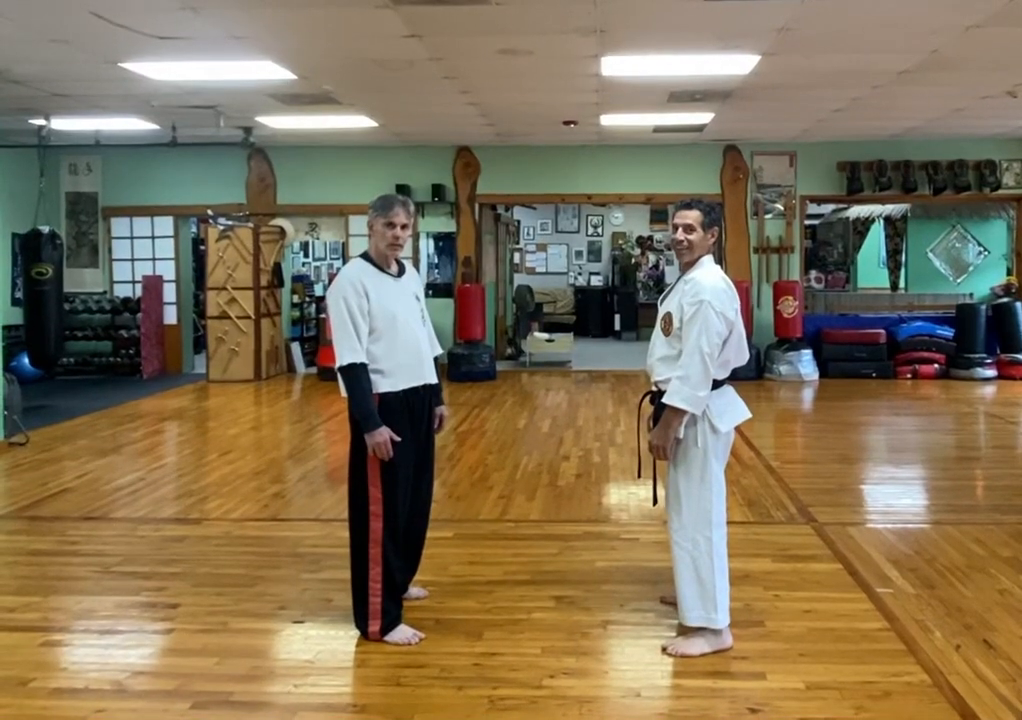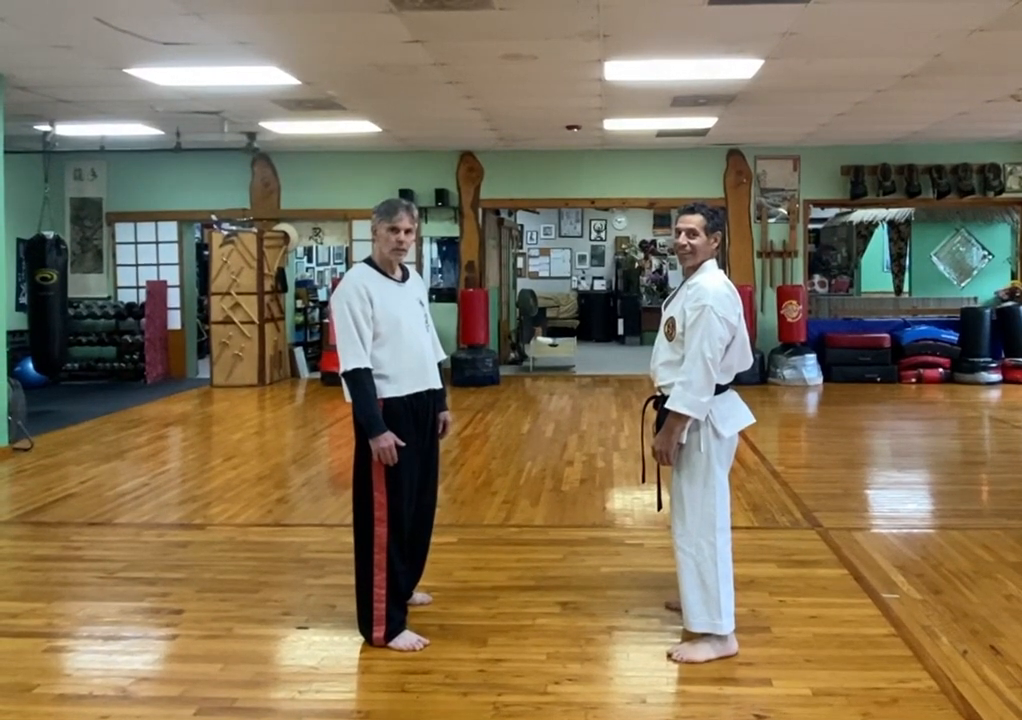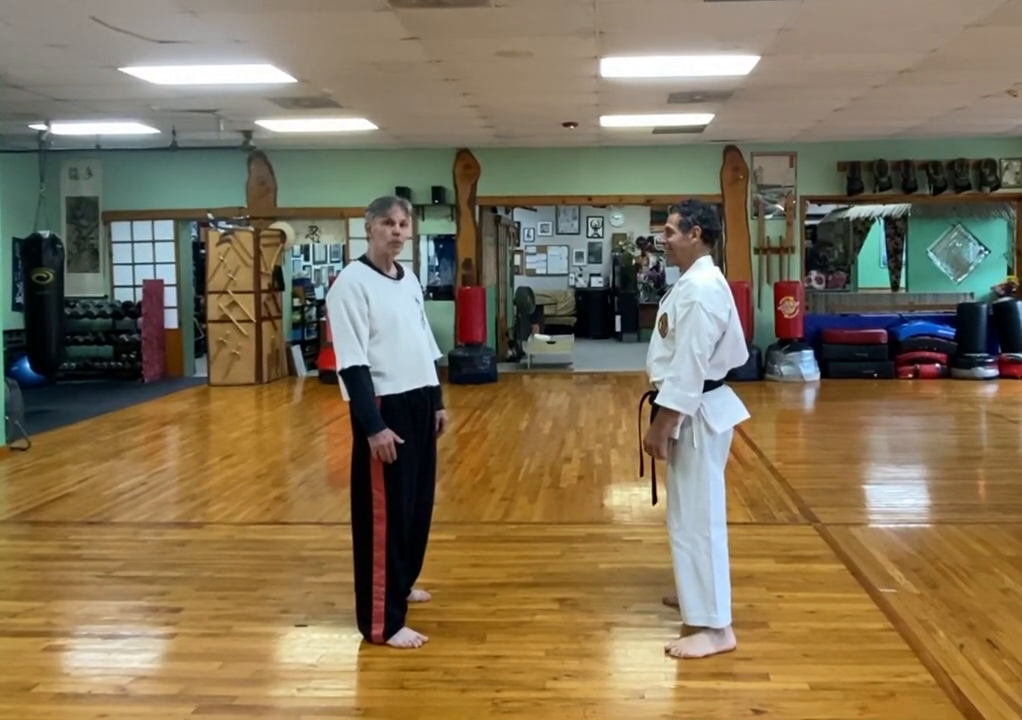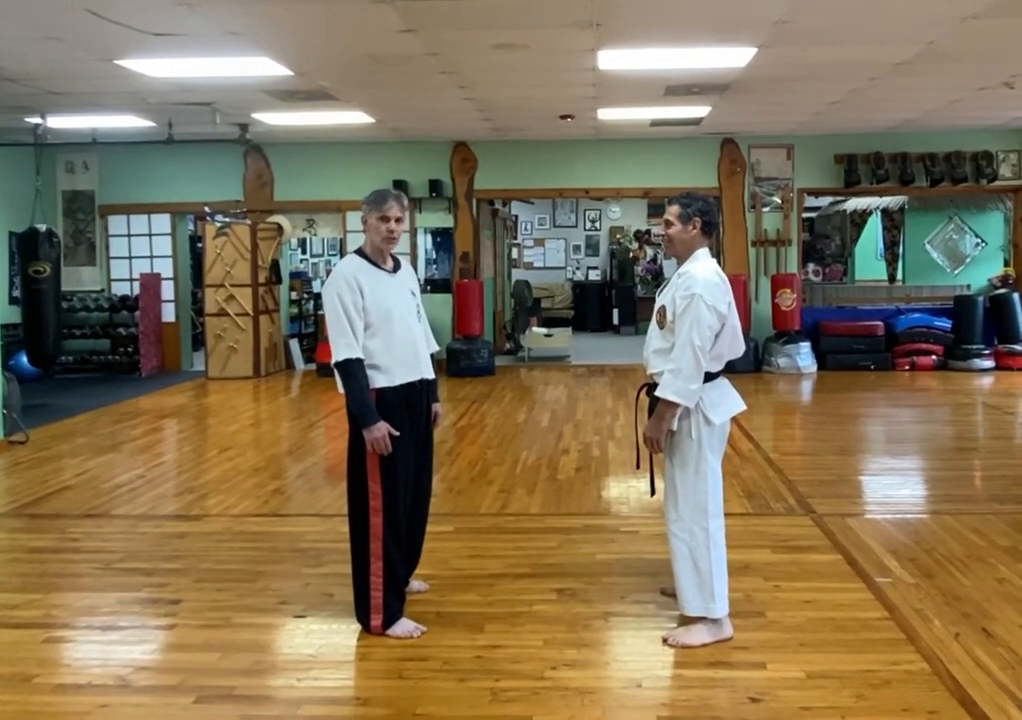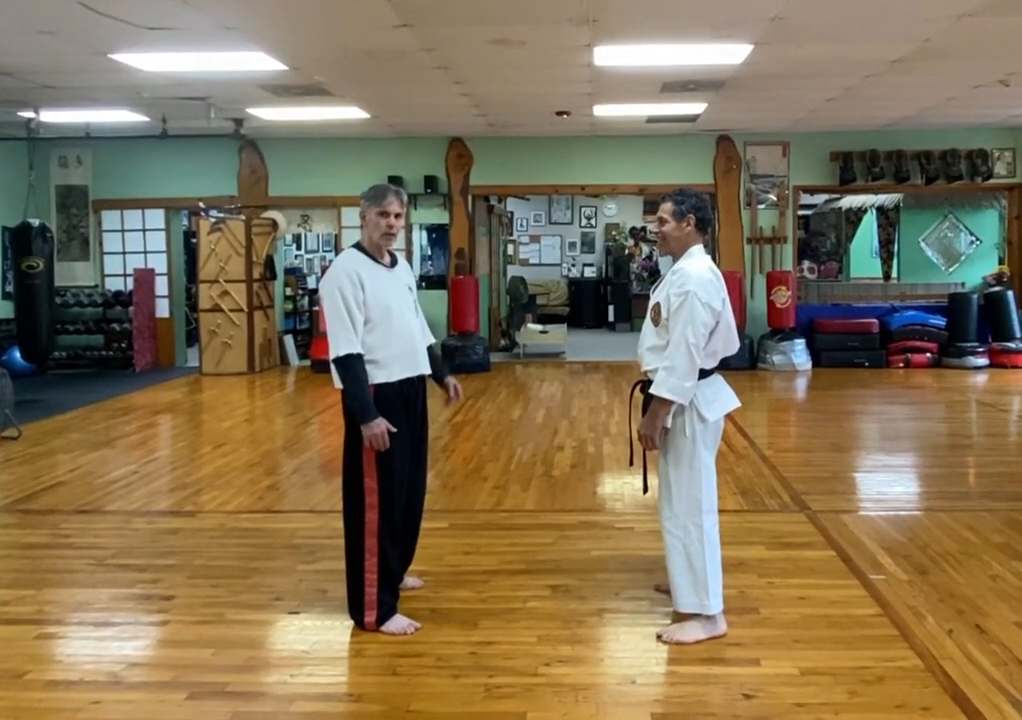
dt=1s
person 1, frame 1
left shoulder: (707, 287)
right shoulder: (690, 281)
left elbow: (698, 365)
left wrist: (666, 424)
right wrist: (666, 415)
left hip: (698, 413)
right hip: (689, 409)
left knee: (697, 515)
right knee: (688, 508)
left ankle: (711, 624)
right ankle: (699, 590)
person 1, frame 2
left shoulder: (710, 292)
right shoulder: (693, 286)
left elbow: (701, 371)
left wrist: (669, 429)
right wrist: (669, 421)
left hip: (701, 419)
right hip: (691, 415)
left knee: (701, 521)
right knee: (693, 515)
left ankle: (716, 631)
right ankle: (703, 595)
person 1, frame 3
left shoulder: (699, 288)
right shoulder: (695, 282)
left elbow: (689, 366)
left wrist: (660, 424)
right wrist: (665, 419)
left hip: (696, 413)
right hip: (693, 410)
left knee: (697, 516)
right knee: (690, 511)
left ankle: (714, 626)
right ankle: (700, 593)
person 1, frame 4
left shoulder: (699, 280)
right shoulder: (691, 274)
left elbow: (689, 358)
left wrist: (660, 417)
right wrist: (664, 410)
left hip: (693, 405)
right hip: (689, 402)
left knee: (695, 507)
right knee: (687, 502)
left ankle: (711, 615)
right ankle: (696, 584)
person 1, frame 5
left shoulder: (694, 278)
right shoulder: (686, 272)
left elbow: (683, 356)
left wrist: (655, 414)
right wrist: (659, 409)
left hip: (687, 403)
right hip: (683, 399)
left knee: (689, 504)
right knee: (681, 499)
left ankle: (705, 613)
right ankle: (690, 580)
person 2, frame 1
left shoulder: (410, 275)
right shoulder: (352, 280)
right elbow: (351, 360)
left wrist: (436, 397)
right wrist: (370, 422)
left hip: (417, 402)
right hip: (382, 405)
left knee: (415, 499)
right knee: (380, 510)
left ankle: (397, 580)
right ankle: (379, 617)
person 2, frame 2
left shoulder: (414, 280)
right shoulder: (356, 285)
right elbow: (355, 365)
left wrist: (440, 403)
right wrist: (375, 427)
left hip: (421, 407)
right hip: (386, 410)
left knee: (419, 505)
right knee: (384, 515)
left ankle: (401, 586)
right ankle: (383, 623)
person 2, frame 3
left shoulder: (409, 278)
right shoulder: (352, 283)
right elbow: (352, 363)
left wrist: (436, 401)
right wrist: (373, 425)
left hip: (418, 404)
right hip: (383, 408)
left knee: (417, 502)
right knee: (383, 513)
left ankle: (400, 583)
right ankle: (382, 620)
person 2, frame 4
left shoulder: (405, 271)
right shoulder: (347, 275)
right elbow: (347, 356)
left wrist: (432, 393)
right wrist: (367, 417)
left hip: (414, 396)
right hip: (379, 400)
left knee: (414, 493)
right knee: (378, 504)
left ankle: (398, 574)
right ankle: (380, 611)
person 2, frame 5
left shoulder: (402, 266)
right shoulder: (347, 270)
right elbow: (347, 352)
left wrist: (442, 374)
right wrist: (366, 414)
left hip: (411, 391)
right hip: (376, 396)
left knee: (409, 490)
right knee: (375, 500)
left ankle: (392, 571)
right ankle: (374, 607)
